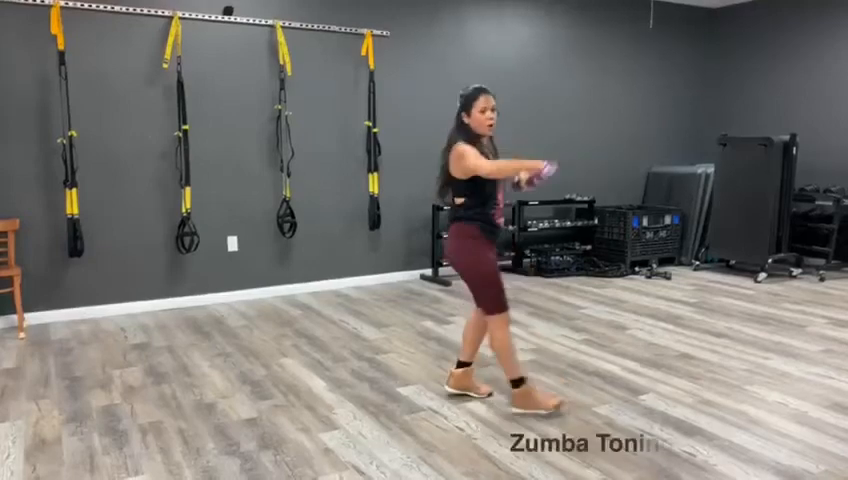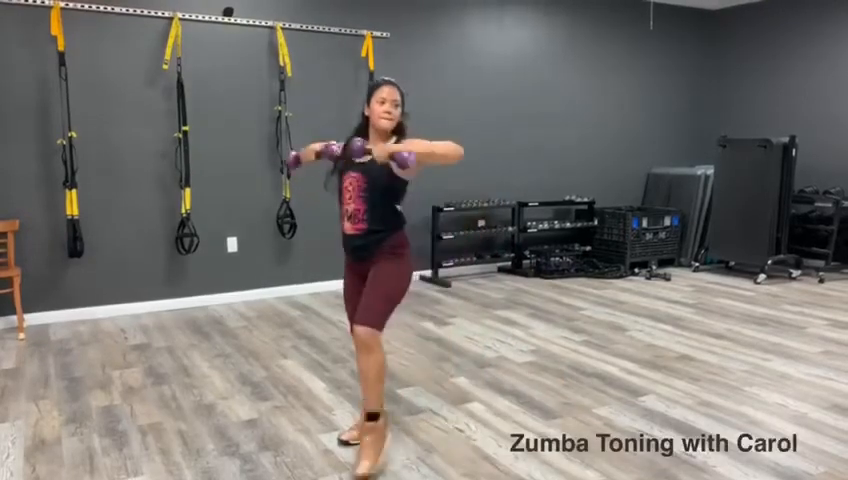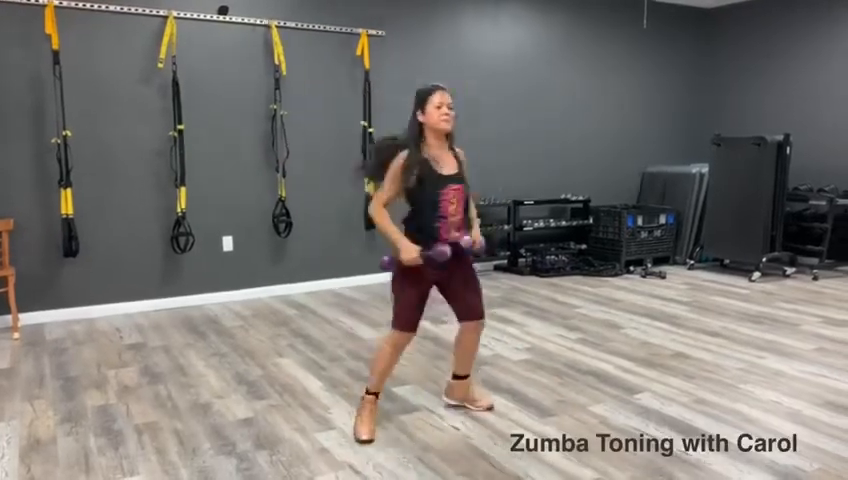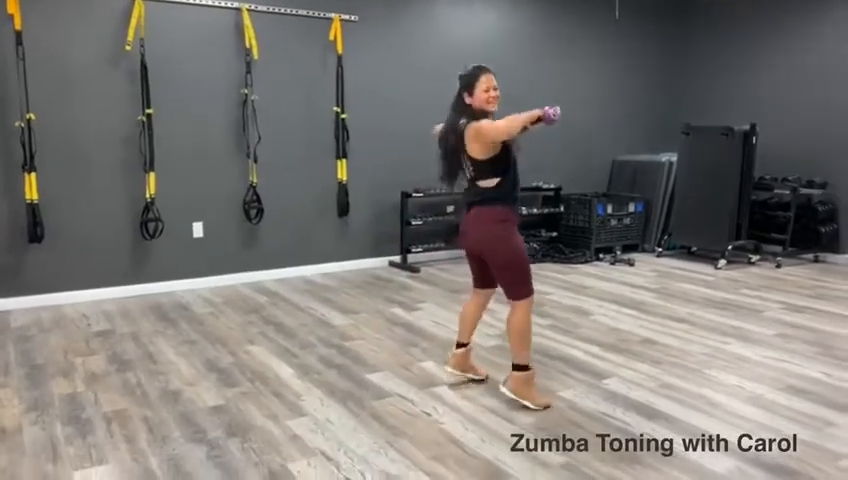
dt=1s
person 1, frame 1
left shoulder: (484, 145)
right shoulder: (463, 150)
left elbow: (496, 170)
right elbow: (488, 169)
left wrist: (521, 174)
right wrist: (530, 164)
left hip: (479, 239)
right hip: (468, 241)
left knee: (486, 309)
right knee: (498, 315)
left ankle: (461, 375)
right ankle: (521, 392)
person 1, frame 2
left shoulder: (405, 149)
right shoulder: (351, 147)
left elbow: (454, 152)
right elbow: (325, 157)
left wrist: (397, 151)
right wrist: (313, 151)
left hip: (390, 256)
right hip: (355, 257)
left knee: (366, 334)
right knee: (361, 339)
left ankle: (374, 424)
right ankle: (371, 418)
person 1, frame 3
left shoulder: (457, 156)
right shoulder: (407, 159)
right elbow: (377, 207)
left wrist: (475, 229)
right wrist: (402, 244)
left hip: (455, 257)
right hip: (417, 260)
left knee: (474, 321)
right knee: (402, 334)
left ankle: (459, 387)
right ankle: (368, 404)
person 1, frame 4
left shoulder: (460, 128)
right shoulder: (480, 129)
left elbow: (439, 131)
right elbow: (506, 129)
right wrist: (533, 114)
left hip: (474, 221)
right hip: (495, 222)
left knee: (483, 289)
right knee: (522, 298)
left ankle: (460, 357)
right ankle: (520, 379)
